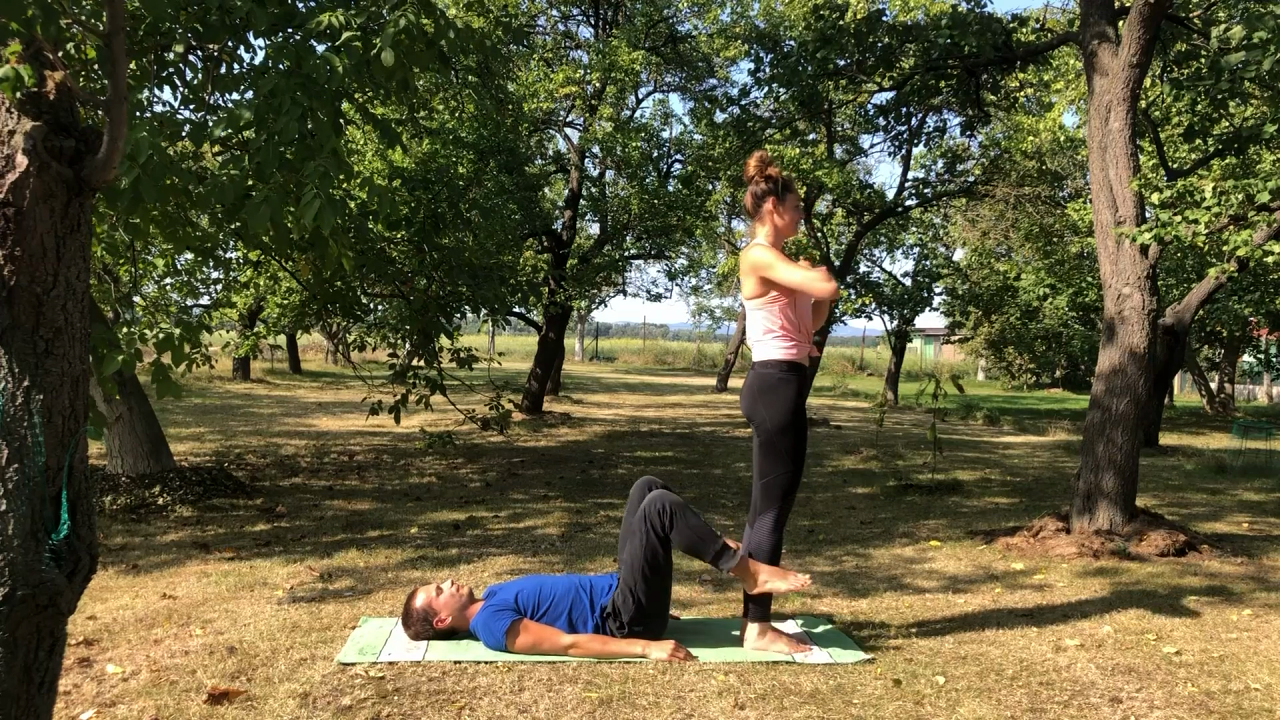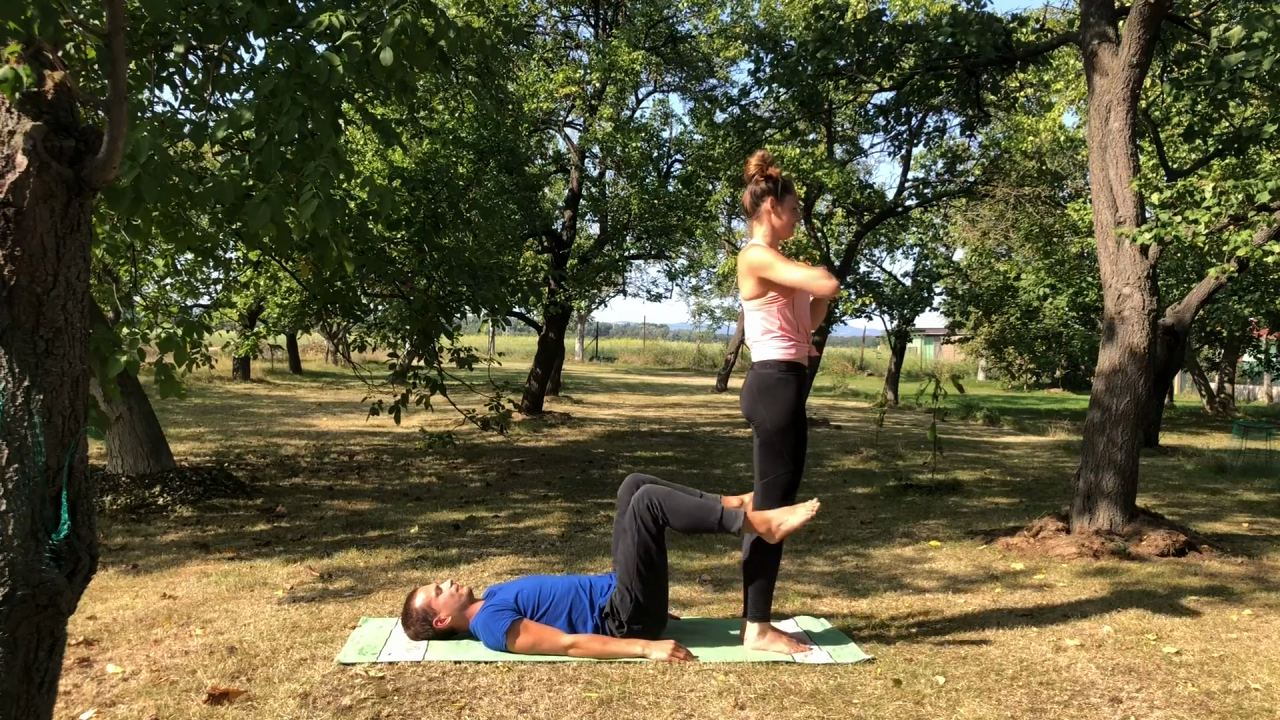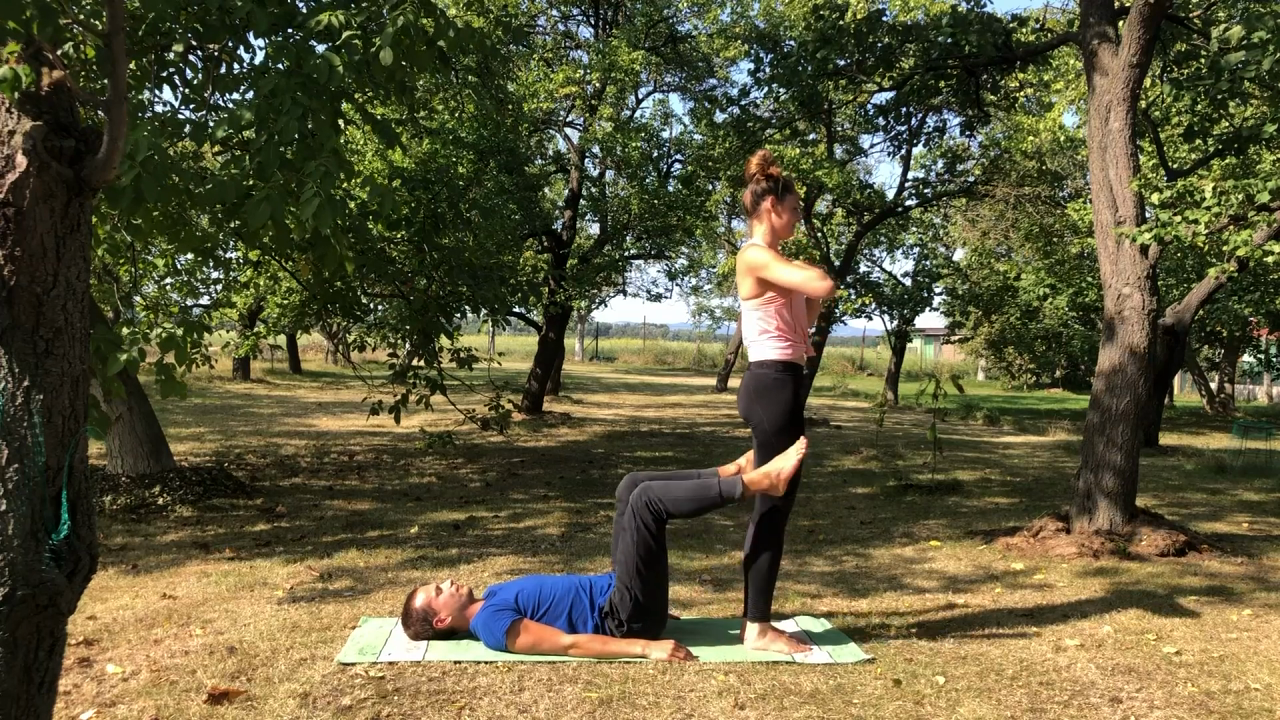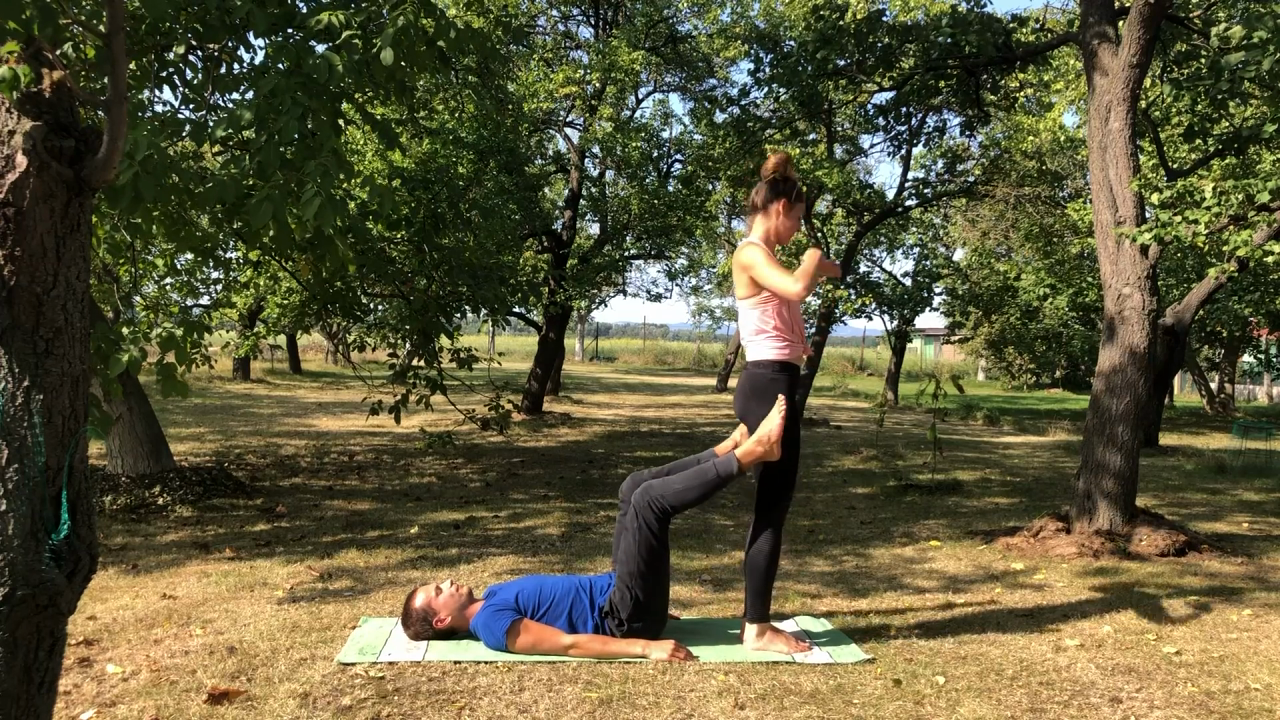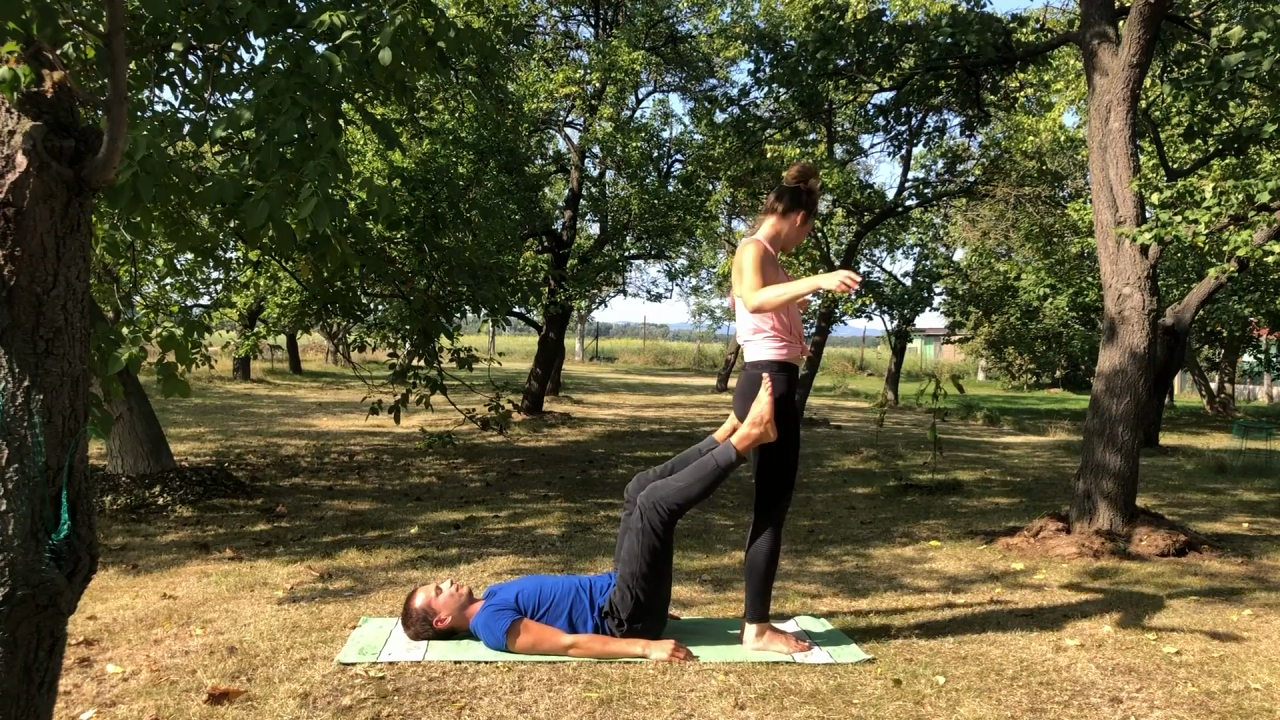
dt=0.2s
person 1, frame 1
left shoulder: (775, 258)
right shoulder: (760, 255)
left elbow: (811, 321)
right elbow: (829, 287)
left wrist: (816, 288)
right wrist: (813, 273)
left hip: (778, 384)
right hip: (776, 385)
left knee: (766, 508)
right knee: (772, 509)
left ankle: (755, 618)
right ankle: (758, 628)
person 1, frame 2
left shoulder: (773, 258)
right shoulder: (757, 256)
left elbow: (808, 320)
right elbow: (828, 284)
left wrist: (814, 287)
right wrist: (812, 272)
left hip: (778, 384)
right hip: (776, 384)
left knee: (766, 508)
right knee: (773, 509)
left ankle: (754, 619)
right ankle: (758, 629)
person 1, frame 3
left shoulder: (770, 258)
right shoulder: (756, 255)
left elbow: (804, 312)
right elbow: (824, 286)
left wrist: (810, 287)
right wrist: (811, 275)
left hip: (776, 384)
right hip: (773, 385)
left knee: (770, 507)
right knee: (774, 507)
left ankle: (755, 618)
right ankle: (758, 628)
person 1, frame 4
left shoulder: (763, 253)
right shoulder: (752, 250)
left elbow: (786, 292)
right elbow: (795, 290)
left wrist: (813, 272)
right wrist: (813, 263)
left hip: (772, 382)
right hip: (769, 383)
left knee: (770, 504)
right knee: (771, 507)
left ankle: (755, 619)
right ankle: (756, 629)
person 1, frame 5
left shoulder: (766, 252)
right shoulder: (753, 249)
right elbow: (752, 299)
left wrist: (802, 289)
right wrist: (814, 282)
left hip: (772, 382)
right hip: (769, 383)
left knee: (772, 507)
right knee: (771, 508)
left ankle: (759, 619)
right ankle: (758, 628)
person 2, frame 1
left shoulder: (493, 598)
right shoulder: (492, 625)
right elbow: (569, 644)
right wrist: (647, 647)
left hip: (615, 591)
right hip: (627, 617)
left knee: (647, 488)
right knee: (659, 505)
left ankle: (728, 552)
right ankle: (746, 570)
person 2, frame 2
left shoulder: (492, 599)
right shoulder: (491, 624)
right elbow: (570, 644)
right wrist: (648, 648)
left hip: (612, 591)
right hip: (626, 619)
left knee: (635, 487)
right knee: (647, 500)
left ankle: (740, 509)
right ankle: (755, 522)
person 2, frame 3
left shoulder: (493, 598)
right shoulder: (490, 624)
right elbow: (569, 643)
right wrist: (647, 648)
left hip: (612, 593)
right hip: (625, 620)
left knee: (633, 486)
right knee: (646, 499)
left ankle: (739, 473)
right ankle: (755, 483)
person 2, frame 4
left shoulder: (491, 600)
right shoulder: (490, 624)
right elbow: (569, 644)
right wrist: (646, 648)
left hip: (613, 594)
right hip: (626, 618)
left knee: (636, 487)
right knee: (648, 499)
left ankle: (734, 448)
right ankle: (745, 457)
person 2, frame 5
left shoulder: (493, 599)
right shoulder: (491, 624)
right elbow: (569, 644)
right wrist: (646, 647)
left hip: (615, 593)
right hip: (625, 618)
left knee: (642, 489)
right knee: (653, 502)
left ankle: (731, 434)
right ankle: (743, 442)
